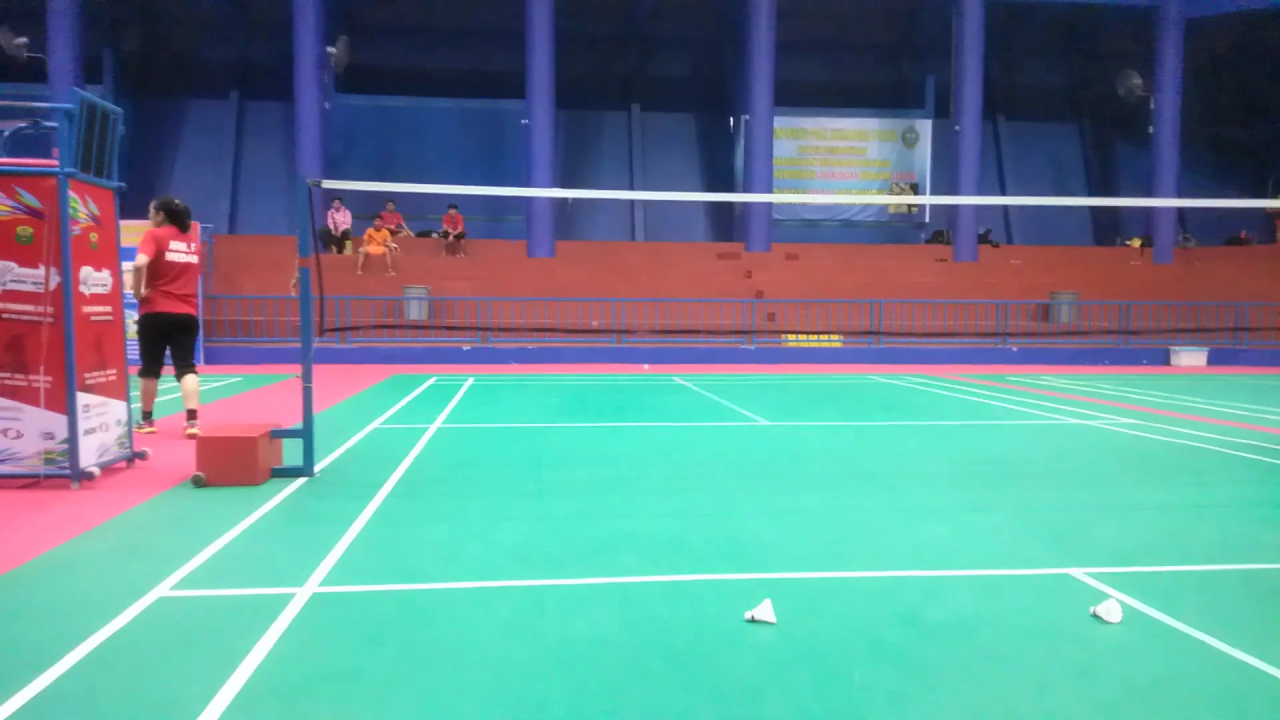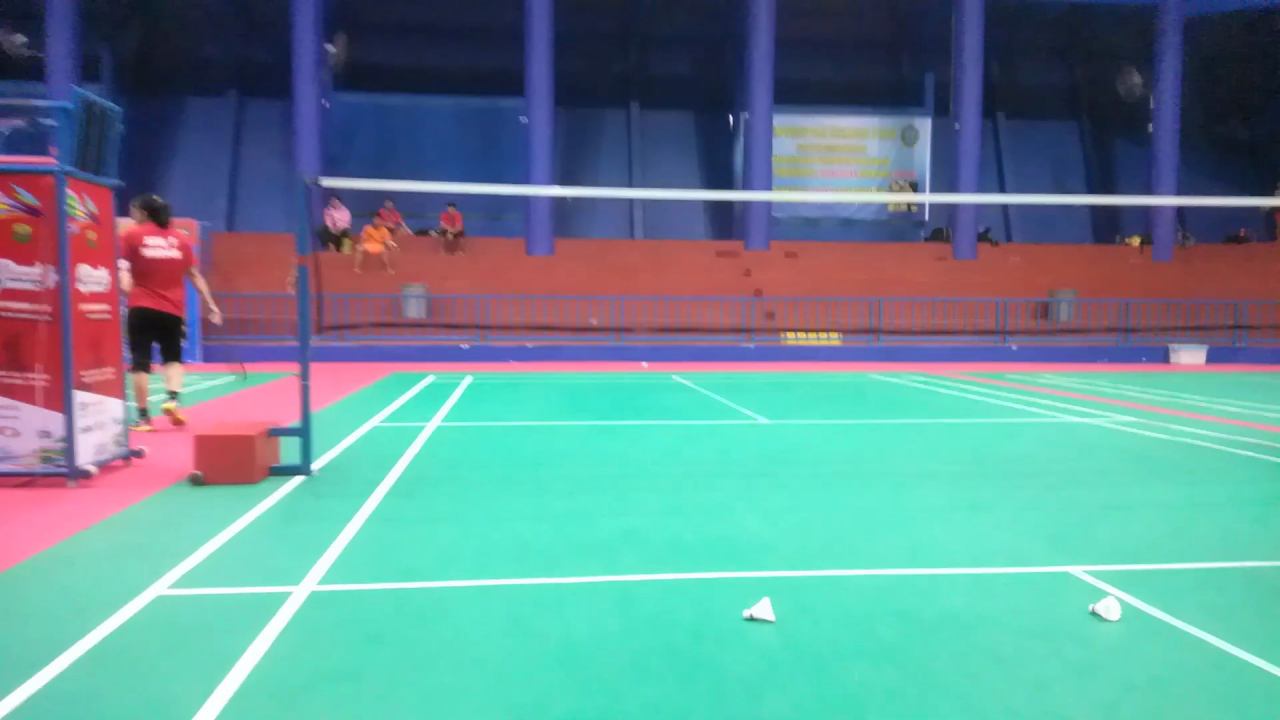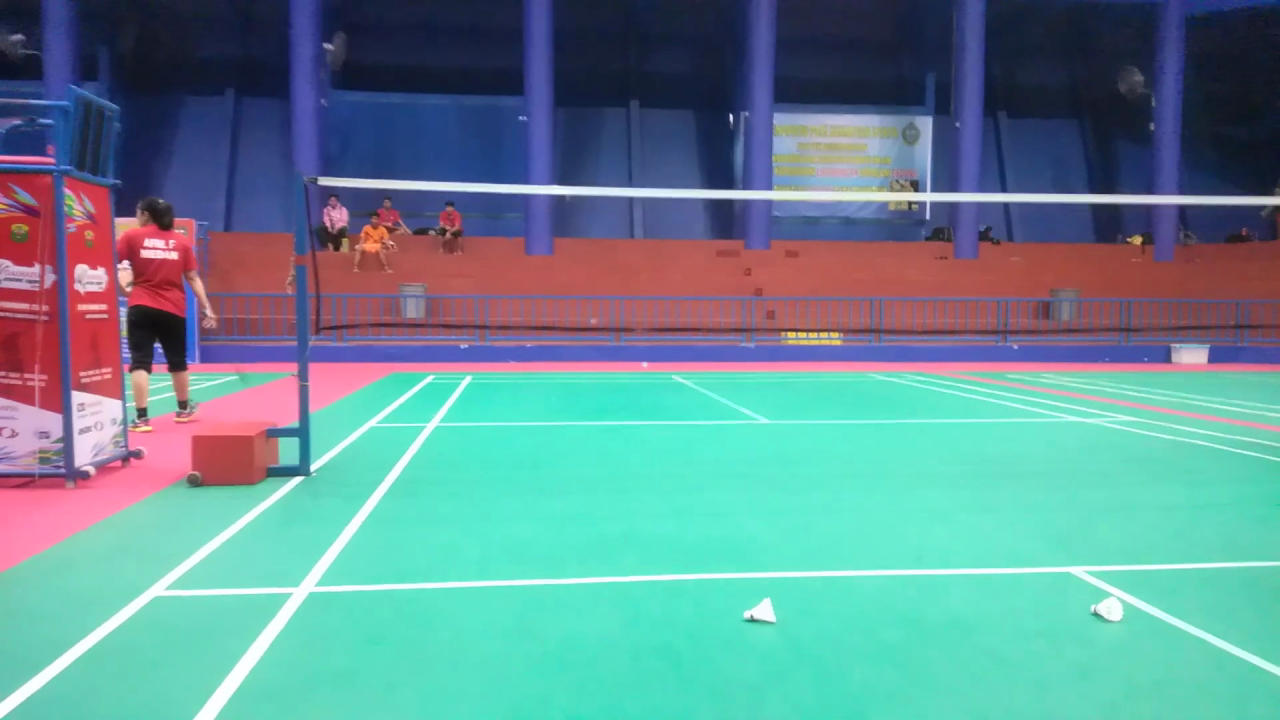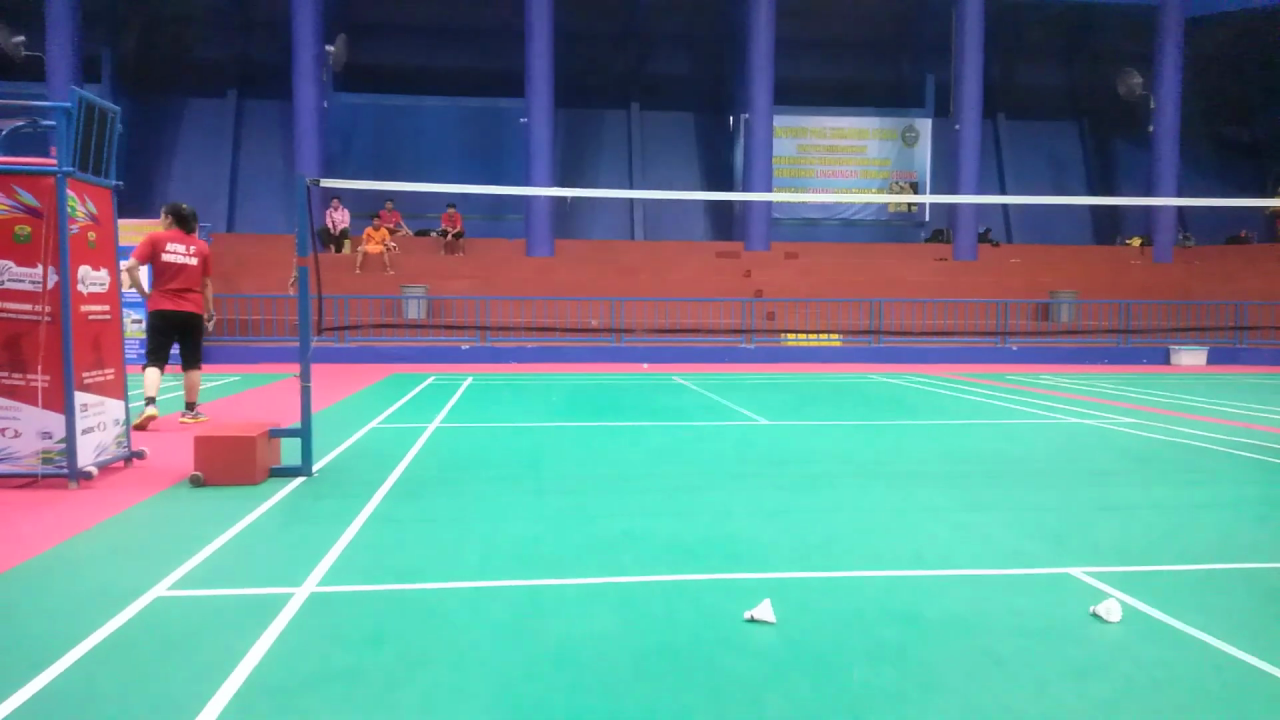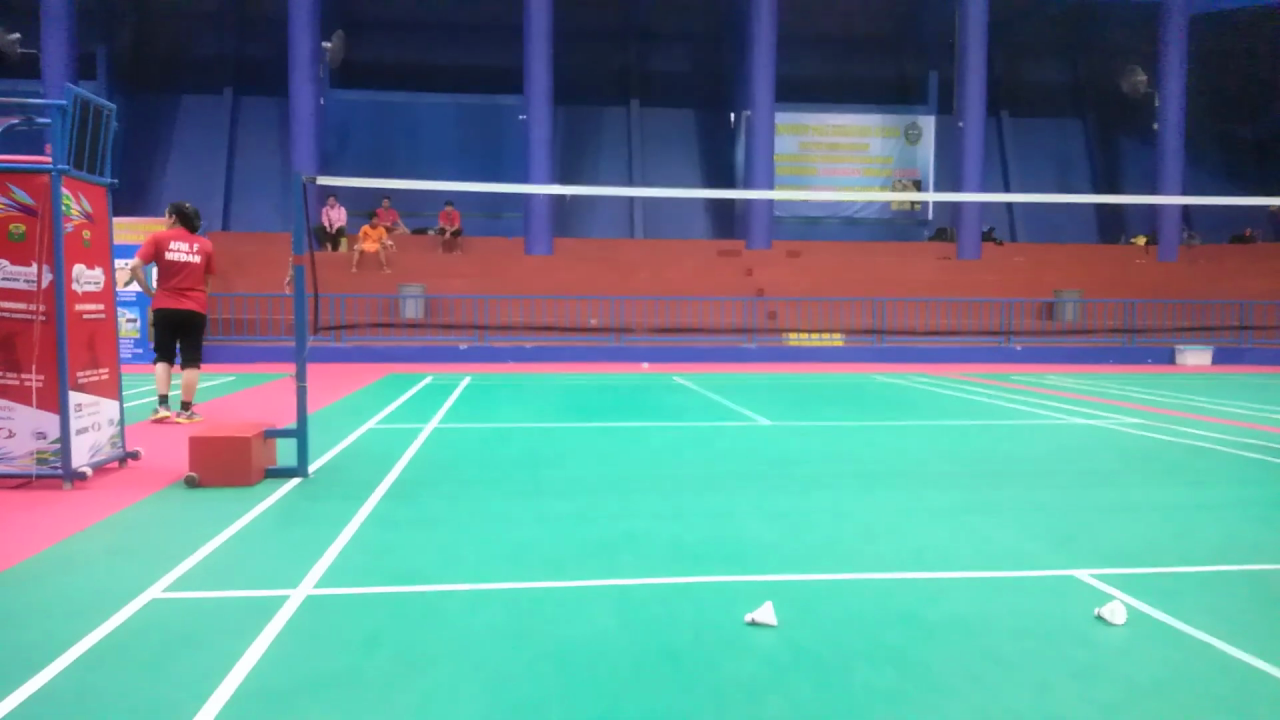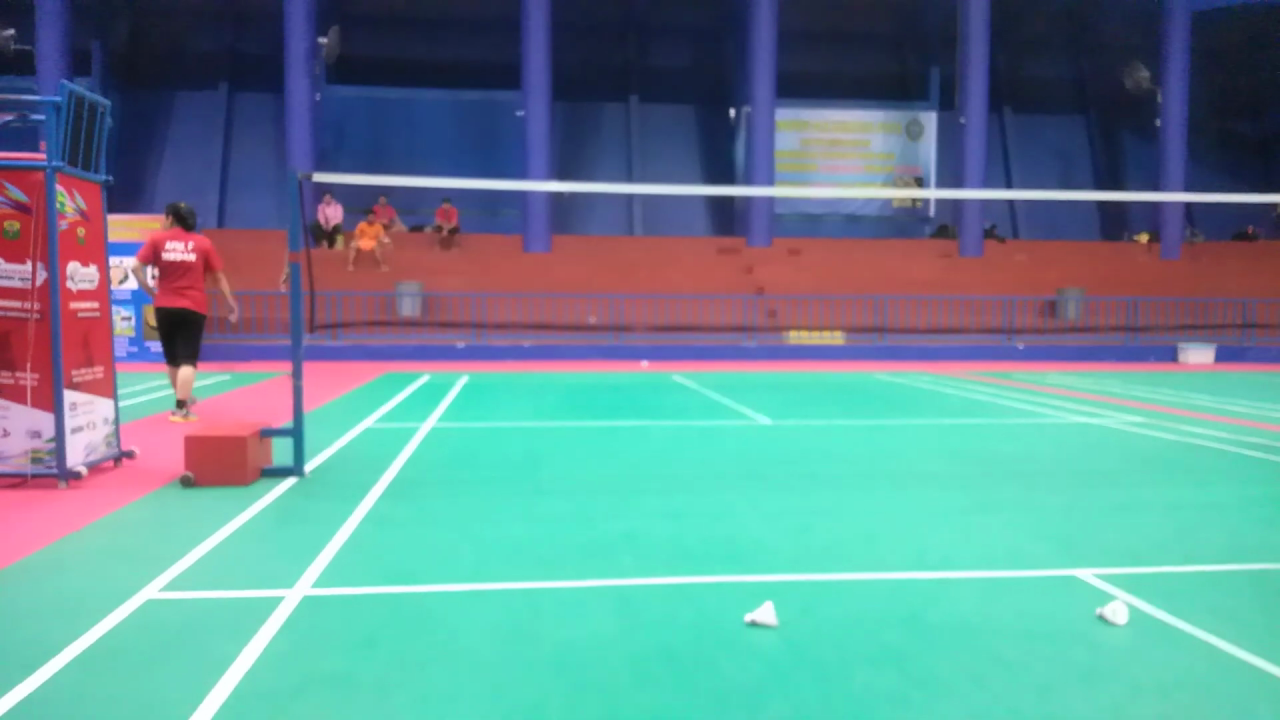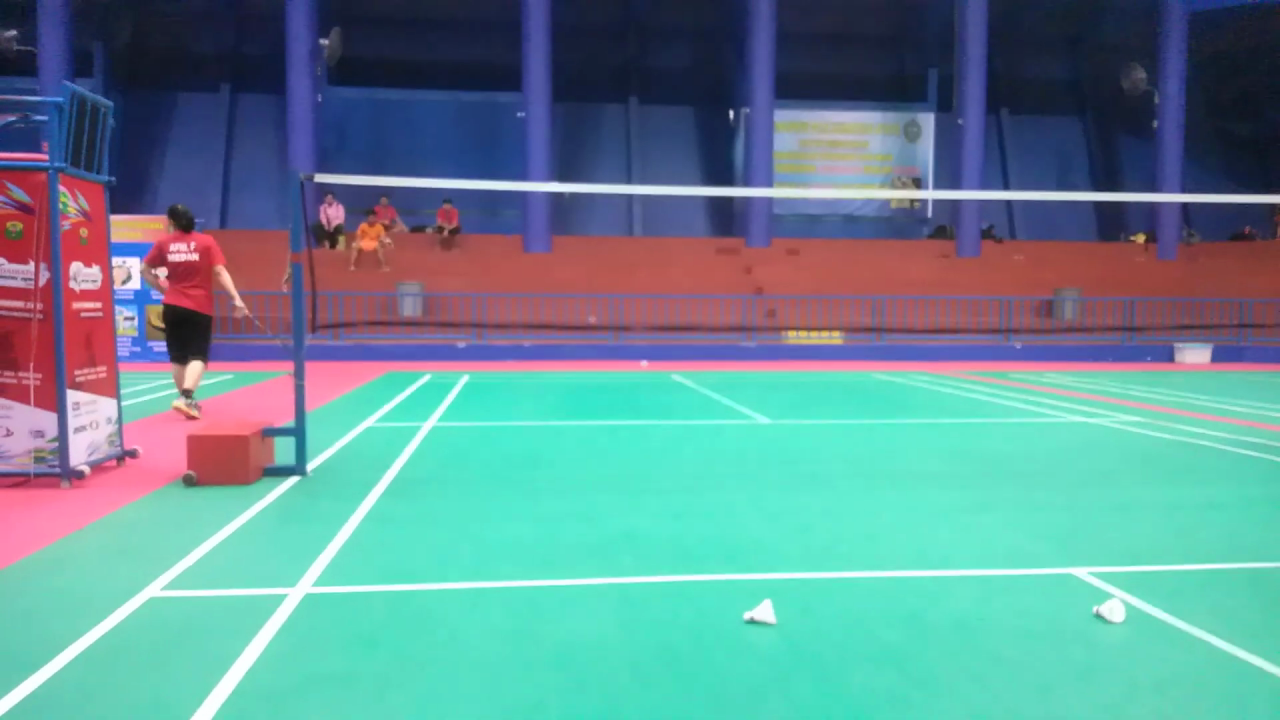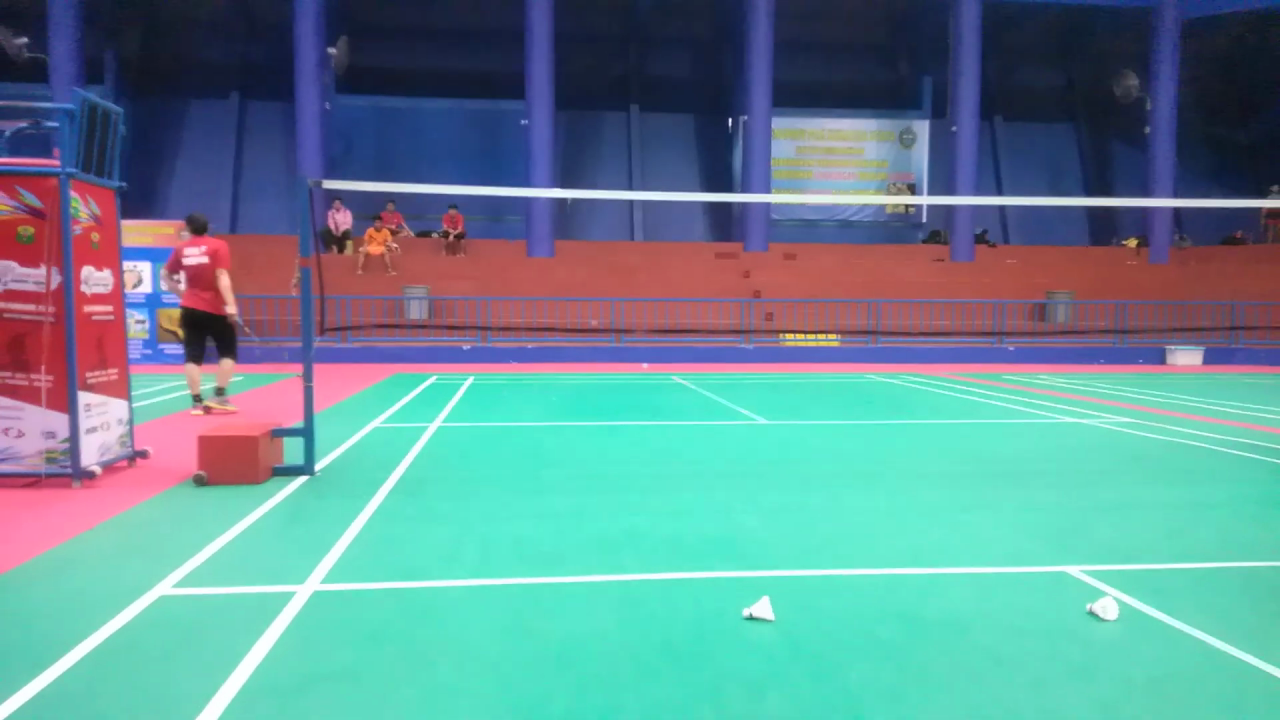
dt=0.3s
person 1, frame 1
left shoulder: (154, 235)
right shoulder: (194, 243)
left elbow: (141, 263)
left wrist: (138, 290)
right wrist: (197, 310)
left hip: (156, 312)
right hip: (187, 314)
left knee: (150, 368)
right knee: (186, 367)
left ankle: (147, 420)
right ankle: (192, 421)
person 1, frame 2
left shoulder: (132, 235)
right shoulder: (180, 239)
right elbow: (195, 275)
left wrist: (122, 286)
right wrist: (210, 305)
left hip: (141, 308)
right hip: (172, 309)
left knee: (141, 363)
right knee: (172, 358)
left ankle: (143, 417)
right ankle: (172, 399)
person 1, frame 3
left shoulder: (132, 236)
right shoulder: (181, 241)
right elbow: (193, 278)
left wrist: (123, 289)
right wrist: (206, 309)
left hip: (141, 308)
right hip: (173, 310)
left knee: (140, 363)
right knee: (178, 361)
left ankle: (142, 418)
right ankle: (184, 409)
person 1, frame 4
left shoulder: (155, 239)
right shoulder: (201, 246)
left elbow: (131, 266)
right elbow: (206, 284)
left wrist: (143, 292)
right wrist: (210, 312)
left hip: (161, 309)
right hip: (192, 312)
left knee: (154, 361)
right knee: (192, 362)
left ankle: (150, 405)
right ankle: (191, 410)
person 1, frame 5
left shoulder: (159, 238)
right shoulder: (205, 245)
left elbow: (135, 266)
left wrist: (149, 292)
right wrist: (204, 307)
left hip: (165, 308)
right hip: (195, 310)
left knee: (163, 357)
right knee: (191, 361)
left ankle: (163, 405)
right ankle: (185, 410)
person 1, frame 6
left shoulder: (157, 239)
right shoulder: (203, 243)
left elbow: (136, 267)
right elbow: (218, 277)
left wrist: (151, 292)
right wrist: (232, 304)
left hip: (165, 307)
right hip: (193, 308)
left knee: (172, 357)
right knee: (187, 359)
left ankle: (182, 403)
right ankle: (181, 409)
person 1, frame 7
left shoulder: (164, 243)
right shoulder: (207, 242)
left elbow: (145, 271)
right elbow: (221, 273)
right wrist: (236, 299)
left hip: (172, 307)
right hip: (200, 307)
left knee: (178, 355)
right knee: (199, 357)
left ankle: (185, 398)
right ankle: (184, 397)
person 1, frame 8
left shoulder: (181, 248)
right shoulder: (218, 245)
left elbow: (166, 276)
right elbow: (221, 276)
right wrist: (230, 304)
left hip: (190, 309)
right hip: (214, 309)
left knee: (193, 356)
right knee: (228, 352)
left ankle: (197, 402)
right ankle: (220, 396)
